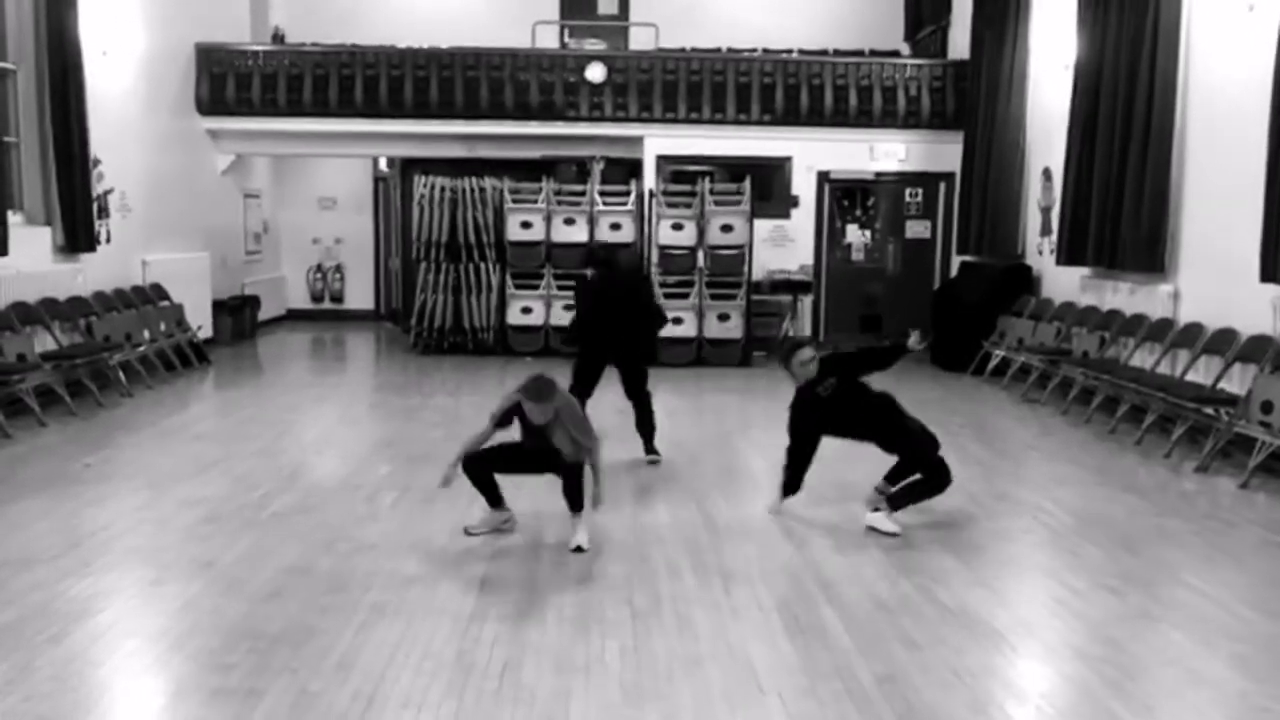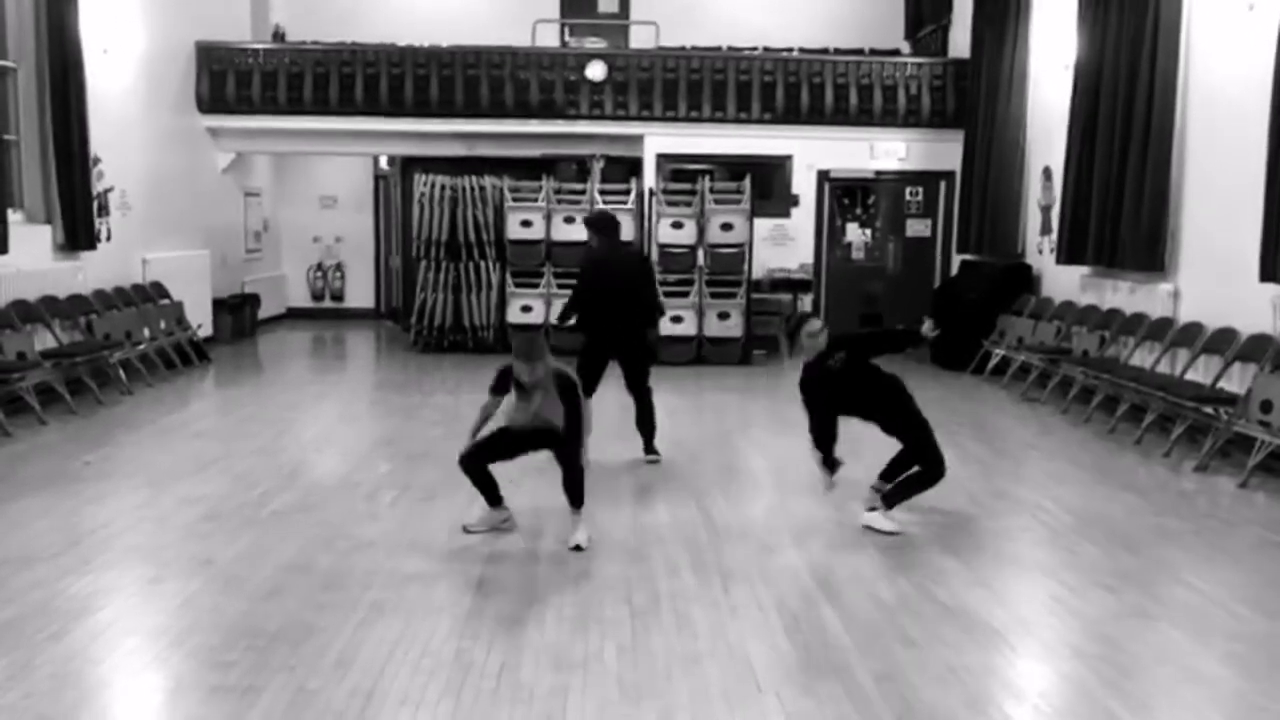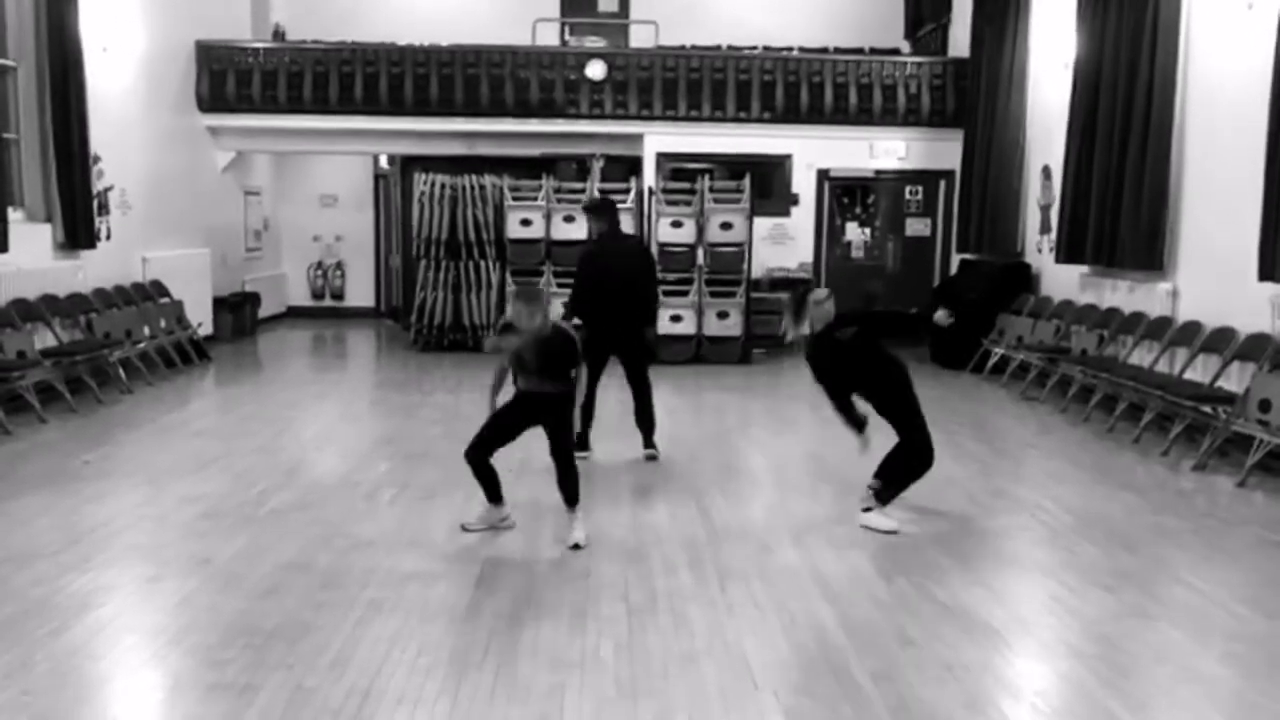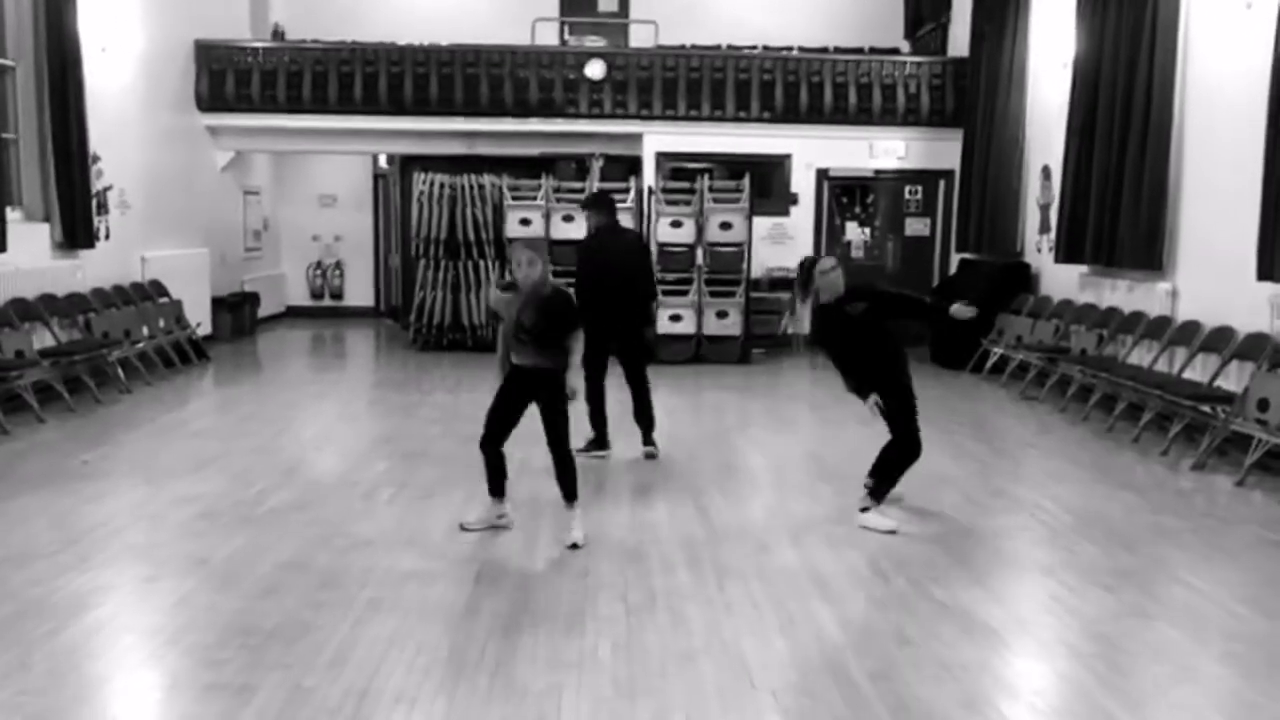
dt=0.1s
person 1, frame 1
left shoulder: (590, 289)
right shoulder: (635, 275)
left elbow: (582, 324)
right elbow: (653, 312)
left hip: (596, 346)
right hip: (632, 344)
left knee: (579, 392)
right knee: (639, 394)
right ankle: (650, 447)
person 1, frame 2
left shoulder: (593, 264)
right shoulder: (638, 259)
left elbow: (580, 299)
right elbow: (650, 299)
left wrist: (563, 317)
right wrist: (650, 328)
left hip: (599, 335)
right hip: (633, 336)
left knee: (582, 389)
right knee: (640, 389)
right ankle: (649, 445)
person 1, frame 3
left shoulder: (593, 252)
right shoulder: (638, 247)
left elbow: (582, 291)
right elbow: (650, 287)
left wrist: (567, 315)
right wrist: (649, 324)
left hip: (600, 328)
right hip: (633, 327)
left knee: (590, 383)
right knee: (640, 383)
left ankle: (583, 440)
right ankle: (648, 442)
person 1, frame 4
left shoulder: (591, 246)
right shoulder: (636, 241)
left elbow: (584, 289)
right elbow: (648, 284)
left wrist: (579, 321)
right wrist: (648, 322)
left hip: (599, 324)
right hip: (632, 323)
left knee: (594, 381)
right knee: (638, 381)
left ankle: (600, 439)
right ankle: (648, 439)
person 2, frame 1
left shoulder: (572, 414)
right shoulder: (515, 404)
left elbow: (591, 449)
right elbow: (484, 435)
left wrist: (598, 485)
right wrist: (454, 464)
left hip: (561, 456)
right hip: (530, 454)
left knee: (572, 472)
right knee: (473, 463)
left ankle: (577, 522)
right ankle: (500, 514)
person 2, frame 2
left shoulder: (564, 380)
right shoulder: (509, 373)
left elbow: (579, 414)
right elbow: (491, 405)
left wrist: (580, 451)
right wrist: (471, 438)
left hip: (560, 432)
right hip: (526, 428)
left knee: (571, 464)
right knee: (470, 459)
left ankle: (578, 519)
right ankle: (498, 513)
person 2, frame 3
left shoulder: (562, 338)
right shoulder: (508, 331)
left elbow: (577, 373)
right elbow: (502, 366)
left wrist: (573, 414)
right wrist: (492, 401)
left hip: (556, 403)
right hip: (523, 401)
left knee: (563, 456)
right knee: (475, 452)
left ankle: (574, 518)
right ankle: (496, 511)
person 2, frame 4
left shoulder: (560, 300)
right shoulder: (508, 296)
left elbow: (575, 340)
left wrist: (571, 377)
right wrist: (501, 365)
left hip: (550, 379)
right hip: (516, 376)
left knee: (558, 445)
right knee: (489, 442)
left ankle: (573, 513)
right ankle: (497, 509)
person 3, frame 1
left shoulder: (831, 365)
right shoulder: (802, 406)
left elbow: (870, 360)
right elbow: (800, 449)
left wrist: (906, 346)
right wrist: (786, 492)
left hip: (888, 412)
right hip: (883, 426)
left knee: (928, 446)
right knee: (939, 475)
left ankle: (883, 490)
right ankle: (879, 509)
person 3, frame 2
left shoulder: (839, 344)
right shoulder: (810, 381)
left elbow: (879, 340)
right elbow: (821, 424)
left wrist: (918, 334)
right wrist: (828, 464)
left hip: (894, 395)
right hip: (888, 409)
left knee: (920, 446)
right knee: (933, 466)
left ankle: (878, 489)
right ankle: (876, 508)
person 3, frame 3
left shoulder: (850, 320)
right shoulder: (817, 350)
left elbow: (886, 323)
right elbow: (835, 389)
right wrist: (857, 425)
left hip: (896, 378)
right hip: (889, 389)
left knee: (914, 441)
right knee: (922, 453)
left ankle: (874, 490)
right ankle: (870, 508)
person 3, frame 4
left shoulder: (861, 294)
right shoulder: (824, 323)
left elbow: (902, 303)
right elbow: (843, 362)
left wrist: (946, 310)
right wrist: (865, 392)
left hip: (893, 369)
right hip: (883, 382)
left knee: (904, 437)
right knee: (908, 444)
left ankle: (873, 486)
right ankle: (867, 507)
